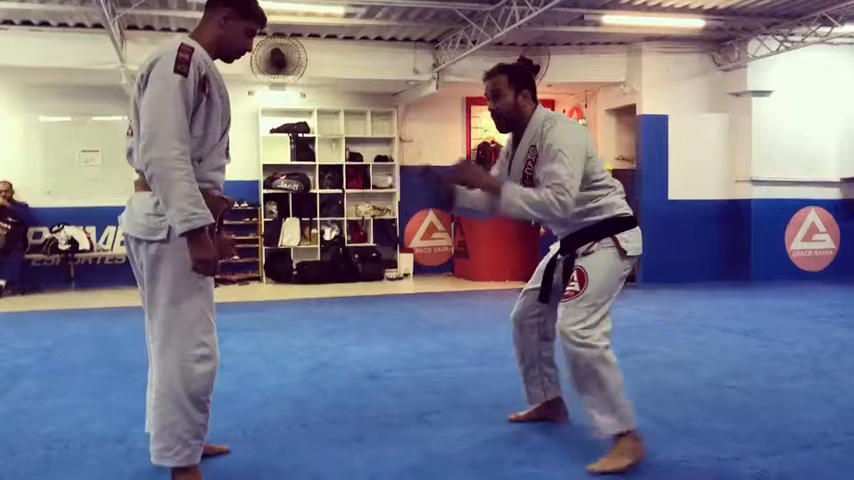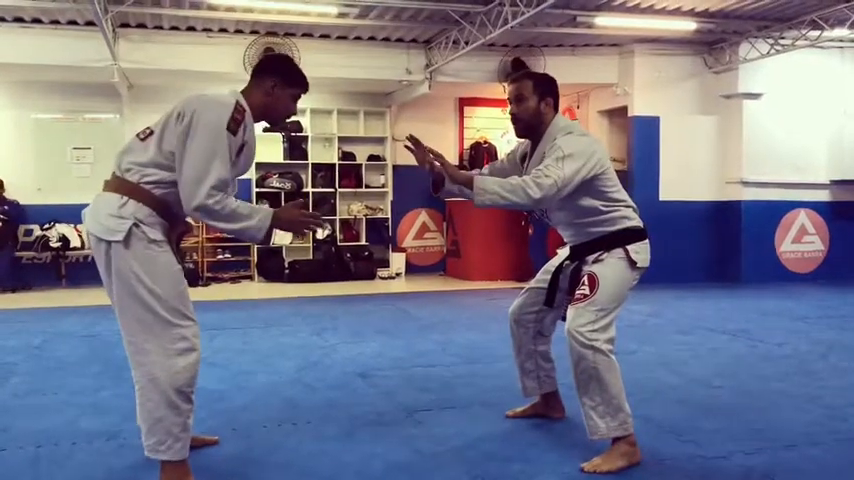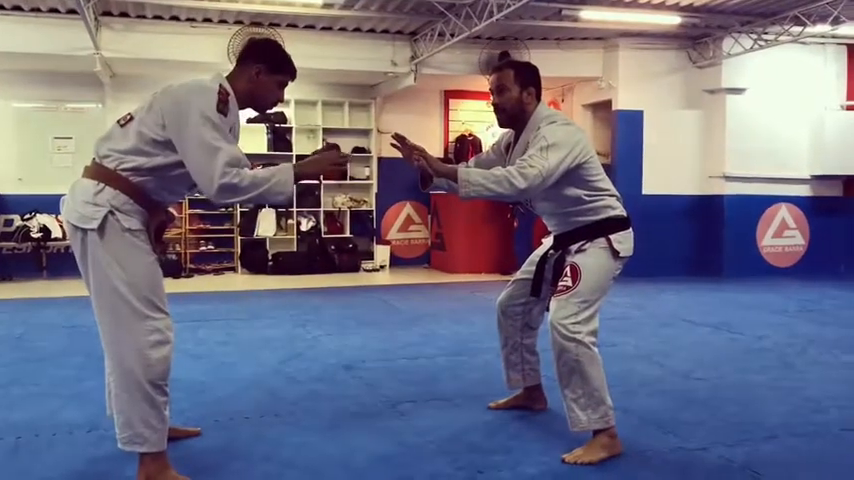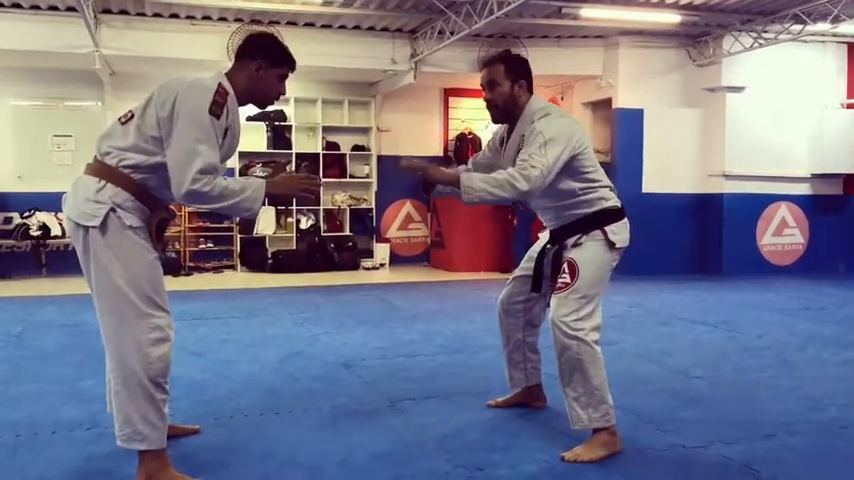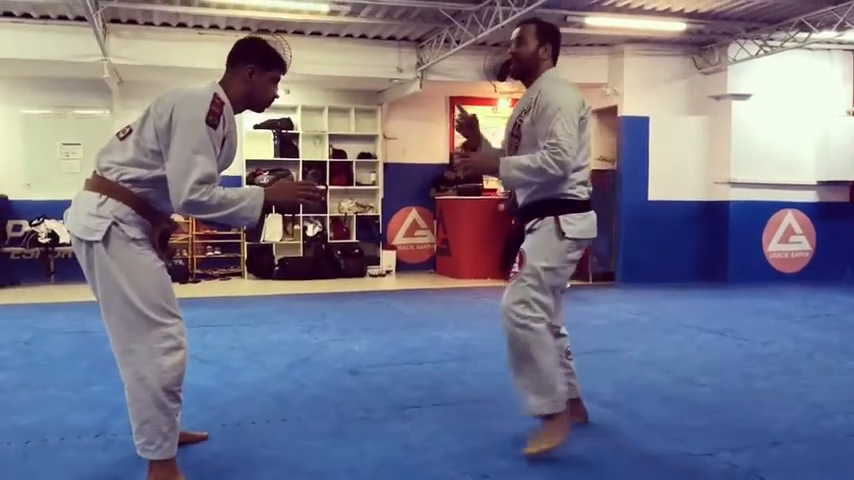
dt=1s
person 1, frame 1
left shoulder: (198, 69)
right shoulder: (181, 60)
right elbow: (163, 154)
left wrist: (206, 224)
right wrist: (196, 231)
left hip: (177, 220)
right hip: (171, 222)
left knee: (175, 340)
right knee: (188, 346)
left ankle: (178, 439)
person 1, frame 2
left shoulder: (233, 122)
right shoulder: (220, 113)
left elbow: (211, 197)
right elbow: (203, 200)
left wrist: (272, 219)
right wrist: (272, 219)
left hip: (135, 220)
right hip: (128, 221)
left knee: (157, 338)
right knee: (172, 342)
left ankle: (168, 433)
person 1, frame 3
left shoulder: (216, 105)
right shoulder: (203, 99)
left elbow: (214, 180)
right elbow: (224, 181)
right wrist: (299, 171)
left hip: (118, 209)
right hip: (106, 209)
left knee: (134, 328)
right knee: (143, 333)
left ankle: (146, 423)
person 1, frame 4
left shoulder: (219, 104)
right shoulder: (203, 95)
left elbow: (190, 181)
right elbow: (194, 185)
left wrist: (258, 191)
right wrist: (270, 188)
left hip: (120, 207)
right hip: (108, 207)
left knee: (133, 326)
right knee: (143, 331)
left ankle: (145, 420)
person 1, frame 5
left shoulder: (211, 110)
right shoulder: (201, 107)
right elbow: (192, 196)
left wrist: (209, 211)
right wrist: (267, 196)
left hip: (120, 220)
right hip: (110, 221)
left knee: (151, 336)
right knee: (158, 343)
left ankle: (160, 429)
person 2, frame 1
left shoulder: (561, 136)
right shoulder: (516, 145)
left elbow: (559, 203)
right elbow: (490, 203)
left wrist: (495, 188)
right wrist: (451, 190)
left hip: (607, 239)
right hip: (573, 242)
left knee: (579, 329)
right knee: (528, 318)
left ankle: (626, 438)
right ankle: (549, 403)
person 2, frame 2
left shoulder: (574, 144)
right shoulder: (530, 149)
left elbow: (536, 191)
right elbow: (488, 179)
left wrist: (463, 179)
right wrist: (440, 174)
left hip: (617, 248)
right hip: (579, 249)
left knee: (585, 331)
right knee: (526, 315)
left ankle: (624, 441)
right ankle: (548, 399)
person 2, frame 3
left shoulder: (557, 133)
right shoulder: (515, 138)
left elbow: (521, 181)
right elbow: (476, 170)
left wrist: (446, 171)
right wrist: (429, 169)
left hip: (599, 238)
right hip: (563, 238)
left knee: (568, 323)
right knee: (513, 307)
left ankle: (604, 434)
right ankle: (530, 391)
person 2, frame 4
left shoulder: (552, 126)
right shoulder: (509, 132)
left elbow: (524, 181)
right elbow: (476, 171)
left wrist: (447, 177)
right wrist: (434, 174)
left hip: (596, 231)
right hip: (560, 232)
left knee: (570, 321)
right knee: (515, 304)
left ankle: (604, 431)
right ankle: (530, 388)
person 2, frame 5
left shoulder: (557, 94)
right shoulder: (532, 101)
left elbow: (557, 161)
right elbow: (518, 160)
left wrist: (494, 165)
right wrist: (478, 142)
left hip: (559, 220)
right hip: (545, 221)
left knee: (521, 311)
right knee: (542, 316)
left ankle: (555, 413)
right ankle: (568, 401)
